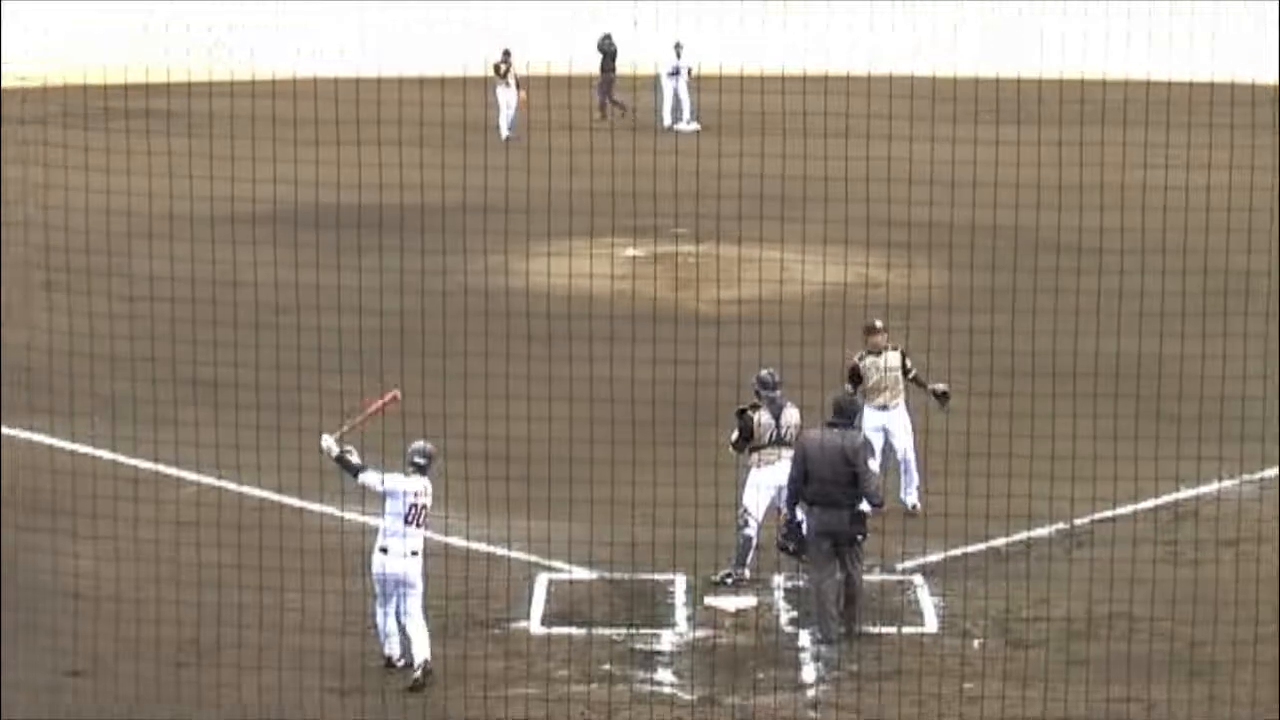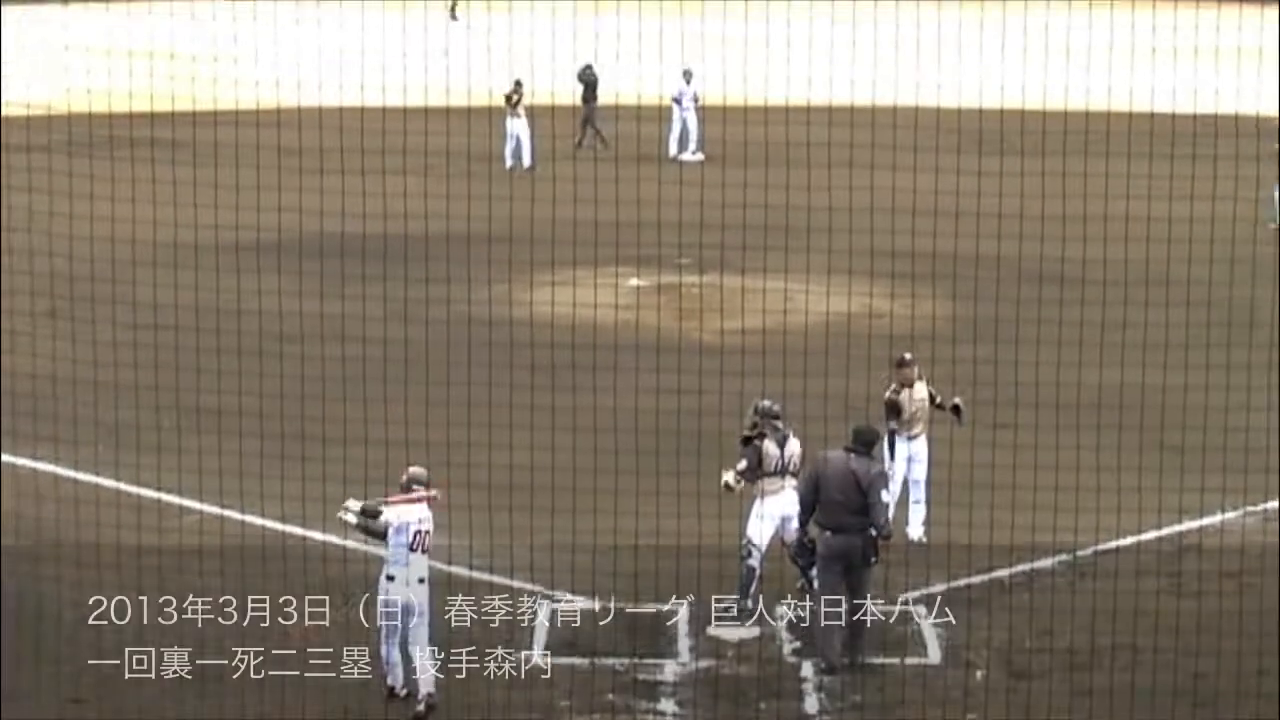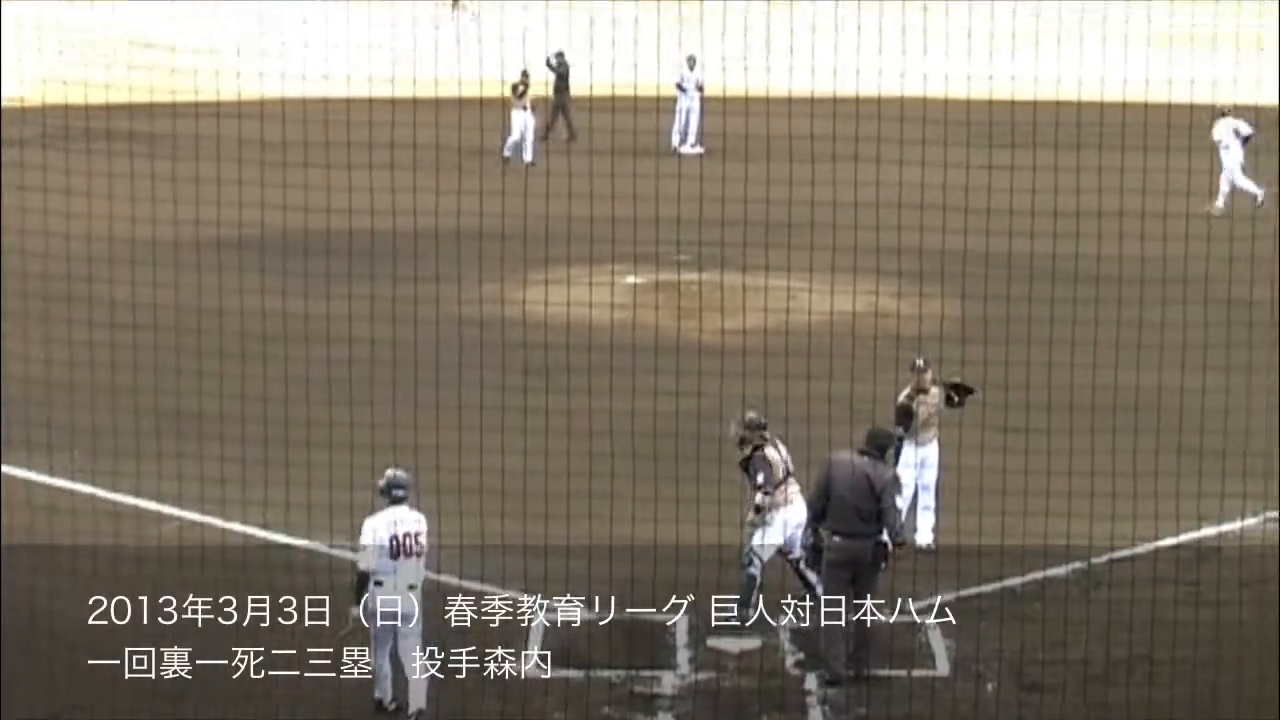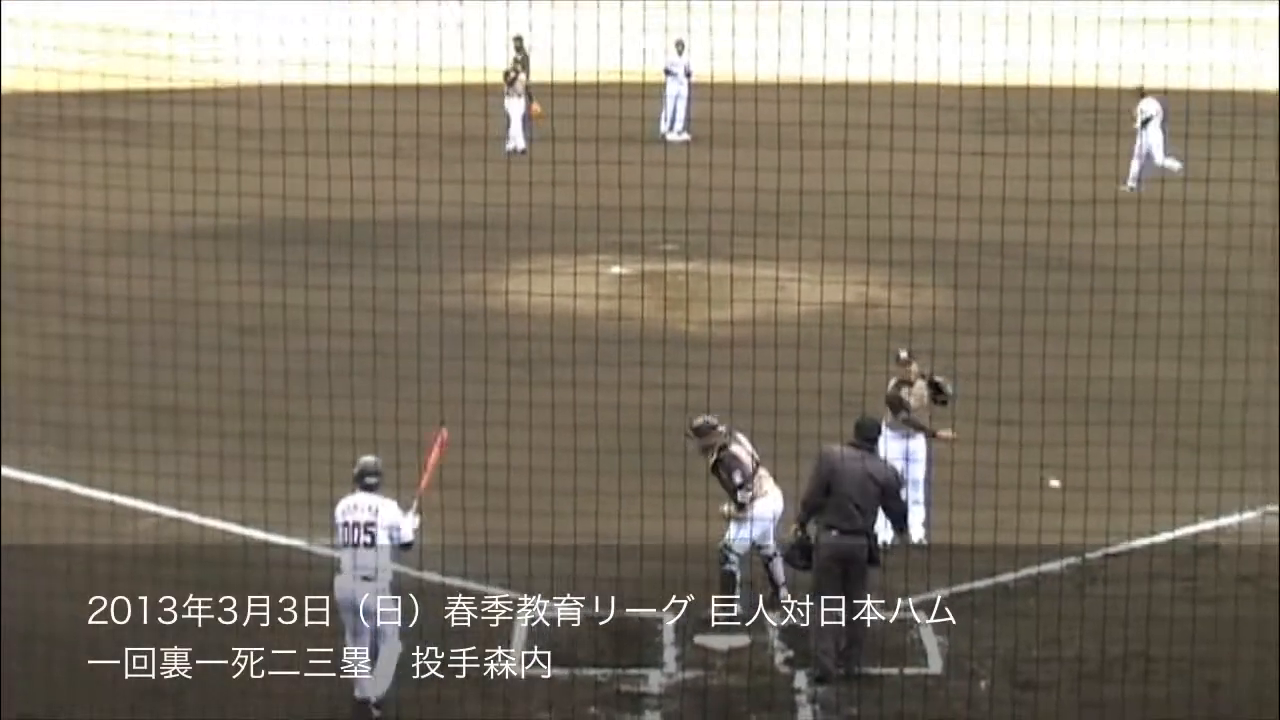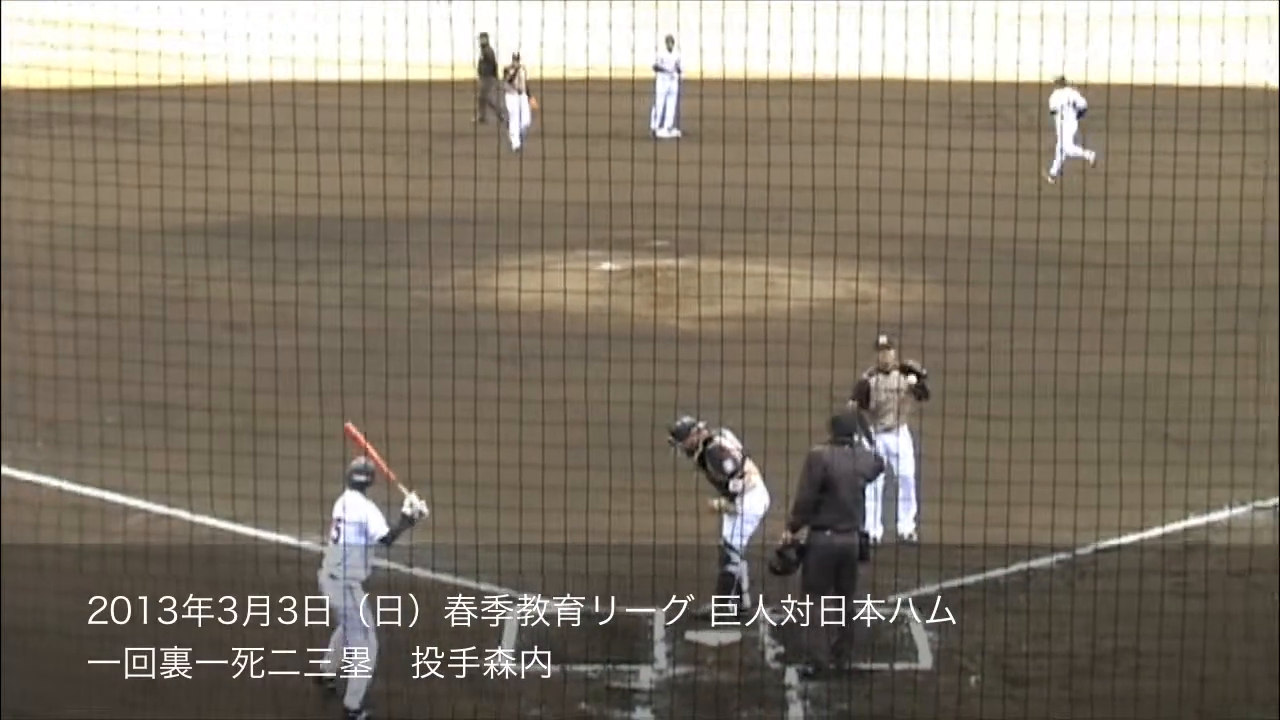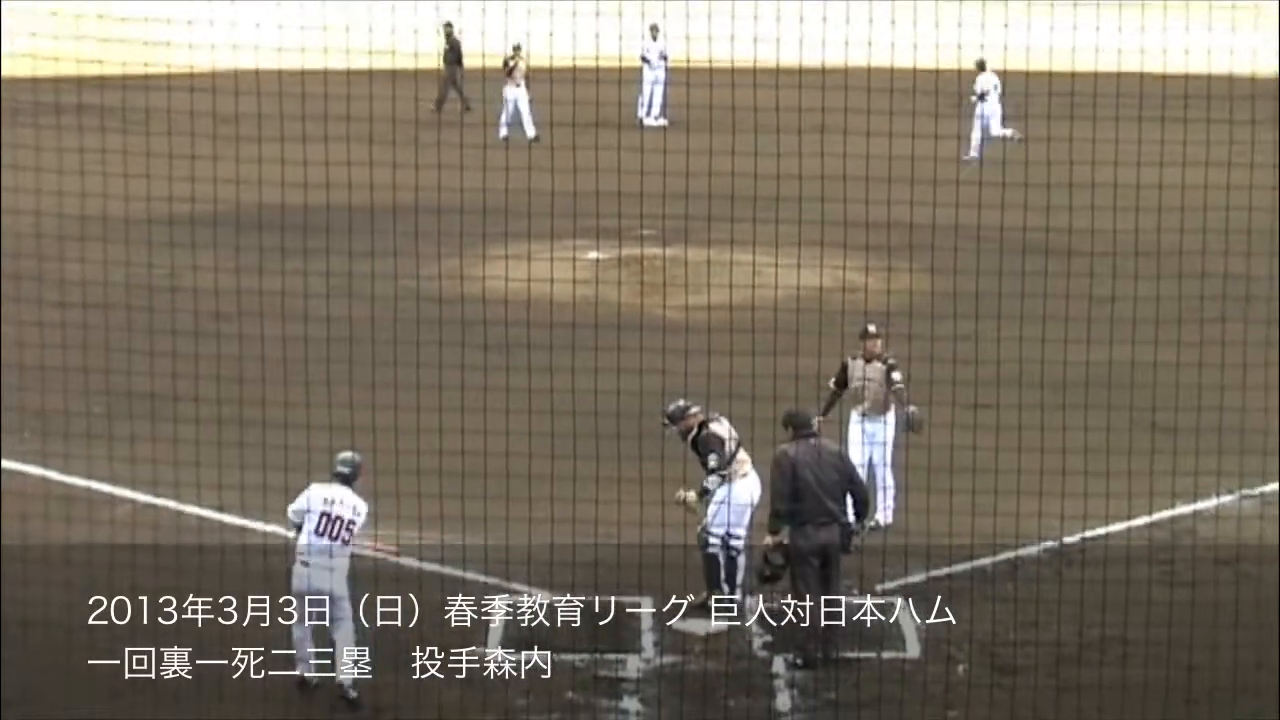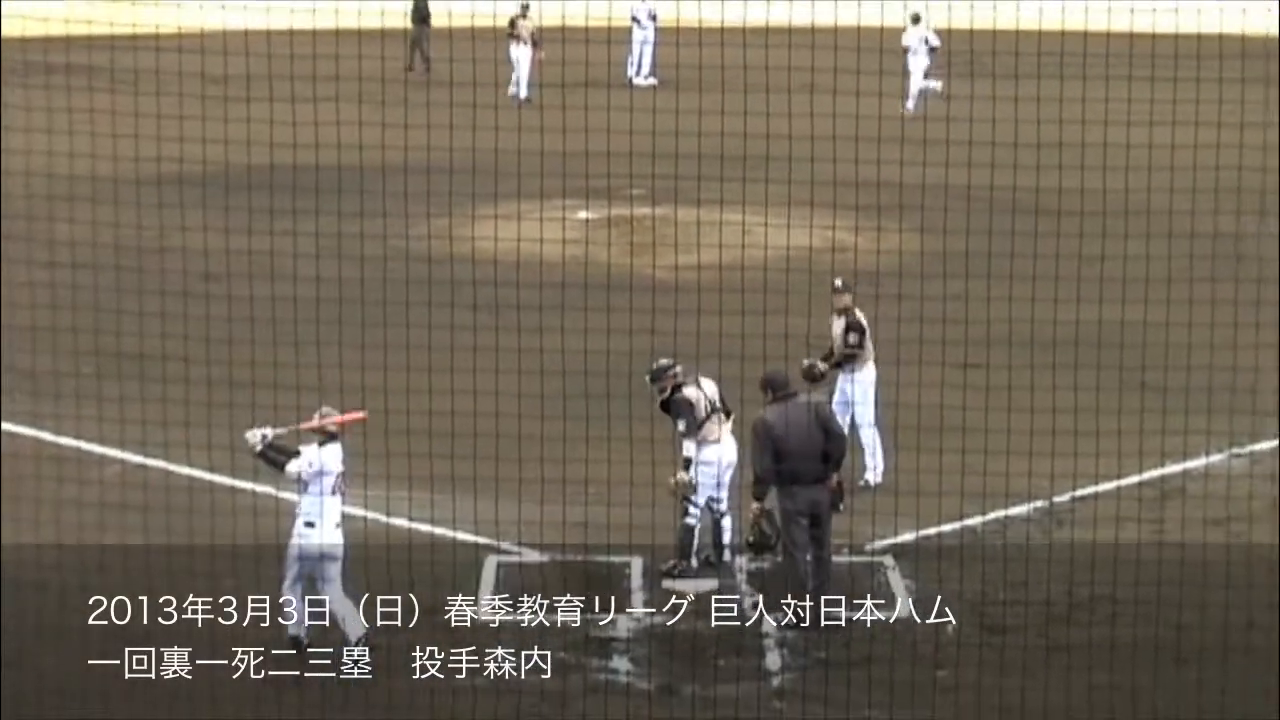
dt=0.4s
person 1, frame 1
left shoulder: (807, 438)
right shoulder: (857, 441)
left elbow: (796, 478)
right elbow: (867, 478)
left wrist: (791, 507)
right wrist: (875, 502)
left hip: (817, 515)
right hip: (848, 516)
left knee: (822, 574)
right knee: (851, 572)
left ankle: (827, 631)
right ankle: (850, 624)
person 1, frame 2
left shoulder: (824, 461)
right shoulder: (874, 470)
left elbow: (807, 498)
right elbow: (878, 507)
left wrist: (803, 523)
right wrist: (884, 532)
left hip: (829, 540)
right hip: (859, 541)
left knee: (830, 601)
right knee: (859, 599)
left ankle: (830, 659)
right ankle: (855, 653)
person 1, frame 3
left shoulder: (836, 462)
right shoulder: (886, 474)
left elbow: (817, 500)
right elbow: (890, 511)
left wrist: (814, 526)
right wrist: (897, 539)
left hip: (837, 543)
right hip: (868, 547)
left knee: (833, 607)
left ankle: (834, 669)
right ankle: (859, 665)
person 1, frame 4
left shoulder: (830, 455)
right shoulder: (885, 471)
left elbow: (813, 494)
right elbow: (896, 509)
left wrist: (801, 521)
right wrist: (903, 529)
left hip: (829, 538)
right hip: (860, 542)
left knee: (825, 603)
right knee: (856, 604)
left ankle: (825, 666)
right ankle: (850, 662)
person 1, frame 5
left shoulder: (819, 456)
right shoulder: (867, 460)
left elbow: (806, 497)
right elbow: (879, 465)
left wrist: (792, 527)
left hip: (822, 538)
right hip: (851, 539)
left knee: (816, 599)
right knee: (846, 600)
left ankle: (818, 661)
right ankle: (840, 657)
person 1, frame 6
left shoulder: (785, 454)
right shoulder: (836, 452)
left elbow: (780, 498)
right elbow: (859, 489)
left wrist: (774, 532)
right wrist: (859, 519)
left hip: (804, 533)
right hip: (834, 531)
left knee: (807, 594)
right knee: (831, 591)
left ankle: (810, 652)
right ankle: (827, 646)
person 1, frame 7
left shoulder: (765, 420)
right shoulder: (816, 405)
left elbow: (763, 465)
right elbow: (838, 438)
left wrist: (758, 498)
right wrist: (832, 471)
left hip: (792, 492)
right hip: (821, 487)
left knee: (795, 550)
right knee: (821, 545)
right ankle: (819, 598)
person 2, frame 1
left shoulder: (400, 483)
right shoulder: (425, 485)
left elbow: (365, 478)
right elbow: (379, 479)
left wrist: (336, 454)
right wrist: (358, 462)
left hip: (386, 559)
right hip: (412, 560)
left knee: (385, 607)
right knee: (413, 613)
left ankle: (393, 655)
right ankle: (421, 660)
person 2, frame 2
left shoulder: (404, 511)
right shoulder: (424, 513)
left elbow: (383, 517)
right elbow: (385, 530)
left wrist: (359, 508)
right wrist: (356, 520)
left hip: (393, 586)
right hip: (419, 587)
left knee: (390, 638)
right knee: (420, 642)
left ankle: (396, 685)
right ankle: (427, 692)
person 2, frame 3
left shoulder: (375, 522)
right shoulder: (419, 519)
left elbow: (365, 568)
left wrist: (357, 602)
left hip: (382, 594)
right hip: (411, 595)
left knee: (381, 648)
right knee: (412, 653)
left ankle: (384, 699)
person 2, frame 4
left shoulder: (342, 506)
right shoulder: (388, 507)
right elbow: (407, 544)
right wrist: (411, 525)
left hip: (345, 584)
right hip: (374, 586)
left knee: (357, 642)
right knee: (389, 645)
left ankle: (363, 696)
right ankle: (372, 697)
person 2, frame 5
left shoulder: (344, 501)
right shoulder: (364, 506)
left elbow: (375, 531)
right elbow: (386, 538)
left wrist: (408, 516)
right wrist: (407, 515)
left hip: (331, 578)
right hip: (344, 583)
left knee: (347, 628)
right knee: (364, 645)
left ankle: (326, 673)
person 2, frame 6
left shoulder: (315, 491)
right shoulder: (360, 507)
left elbow: (294, 518)
left hip: (304, 572)
right hip: (335, 576)
left knee: (302, 623)
right knee: (343, 630)
left ankle: (306, 675)
right ankle: (346, 683)
person 2, frame 7
left shoulder: (323, 454)
right shoulder: (331, 451)
left elbow: (292, 470)
right elbow: (294, 454)
left wrist: (260, 448)
right wrist: (267, 440)
left hip: (308, 534)
right hip: (333, 536)
left knee: (293, 586)
right knee: (332, 592)
left ankle: (297, 636)
right ankle: (358, 636)
person 3, frame 1
left shoulder: (752, 414)
right shoulder: (793, 411)
left elbow: (737, 446)
right elbow: (798, 441)
left wrist: (742, 428)
left hip: (763, 472)
right hip: (787, 468)
left knee: (749, 520)
left ankle: (739, 570)
person 3, frame 2
left shoulder: (758, 443)
right shoulder: (793, 441)
left elbow: (742, 472)
right elbow: (795, 471)
left wrist: (728, 479)
left hip: (768, 502)
right hip: (791, 498)
left knee: (752, 551)
right knee: (798, 544)
left ankle: (745, 601)
right ankle: (814, 581)
person 3, frame 3
left shoulder: (759, 456)
right shoulder: (775, 445)
left elbow: (764, 489)
left wrist: (756, 513)
right wrist: (761, 509)
left hip: (779, 513)
right hip: (797, 507)
left knee: (753, 561)
right knee: (796, 553)
left ankle: (746, 611)
right ankle: (817, 591)
person 3, frame 4
left shoulder: (726, 456)
right shoulder: (733, 437)
left elbow: (744, 488)
left wrist: (736, 510)
left hip: (758, 506)
right hip: (773, 497)
left knee: (729, 555)
right knee: (767, 548)
right ankle: (781, 593)
person 3, frame 5
left shoulder: (713, 449)
right shoulder: (719, 434)
left elbow: (736, 474)
right elbow: (743, 458)
left wrist: (727, 502)
left hip: (746, 500)
right hip: (757, 493)
left knee: (730, 552)
right knee: (737, 550)
left ankle: (722, 606)
right ankle: (742, 600)
person 3, frame 6
left shoulder: (706, 435)
right shoulder: (714, 422)
left elbow: (718, 471)
left wrist: (698, 495)
left hip: (734, 489)
right hip: (749, 483)
left knee: (709, 536)
right knee: (735, 542)
left ankle: (717, 592)
right ankle: (733, 593)
person 3, frame 7
left shoulder: (680, 398)
right shoulder: (705, 382)
left elbow: (688, 435)
right elbow: (727, 413)
left wrist: (684, 469)
left hip: (708, 453)
right hip: (727, 446)
left knee: (692, 508)
right knee: (719, 503)
left ankle: (686, 563)
right ankle: (722, 554)
person 4, frame 1
left shoulder: (898, 352)
right shoulder: (859, 361)
left elbow: (911, 374)
right elbow: (850, 392)
left wrist: (930, 388)
left hip: (897, 411)
right hip: (872, 414)
left knee: (907, 455)
right knee: (870, 458)
left ankle: (910, 496)
person 4, frame 2
left shoulder: (922, 382)
right shoulder: (893, 396)
left elbow: (934, 400)
right elbow: (891, 429)
left wrist: (949, 406)
right wrist: (891, 459)
left hip: (919, 441)
right hip: (899, 442)
left knee: (919, 487)
right knee: (892, 486)
left ankle: (916, 531)
person 4, frame 3
left shoulder: (937, 388)
right shoulder: (906, 400)
right elbow: (900, 436)
right wrist: (896, 466)
left hip: (930, 446)
right hip: (909, 446)
left knee: (927, 491)
right knee: (904, 492)
left ankle: (924, 537)
person 4, frame 4
left shoulder: (925, 380)
right shoulder: (894, 392)
left elbow: (942, 401)
right elbow: (909, 421)
left wrist: (943, 392)
right wrist: (936, 434)
left hip: (917, 438)
right hip: (893, 438)
left knee: (917, 485)
left ankle: (916, 533)
right ankle: (882, 534)
person 4, frame 5
left shoulder: (905, 373)
right shoulder: (867, 379)
left elbow: (924, 396)
right elbow: (855, 411)
left wrist: (921, 378)
left hip: (899, 432)
right hip: (874, 434)
left knee: (907, 478)
right knee: (874, 482)
left ankle: (907, 528)
right ankle: (873, 530)
person 4, frame 6
left shoulder: (889, 364)
right shoulder: (850, 363)
left elbow: (898, 388)
right elbow: (836, 390)
left wrist: (908, 408)
right wrist: (822, 415)
left hip: (883, 420)
right hip: (858, 419)
left knee: (881, 467)
right knee: (857, 466)
left ankle: (884, 514)
person 4, frame 7
left shoulder: (854, 320)
right shoulder: (836, 317)
left elbow: (850, 354)
left wrist: (825, 367)
right wrist: (819, 363)
left hip: (861, 374)
right hip: (845, 374)
left knee: (865, 424)
right knee: (837, 420)
left ankle: (874, 473)
